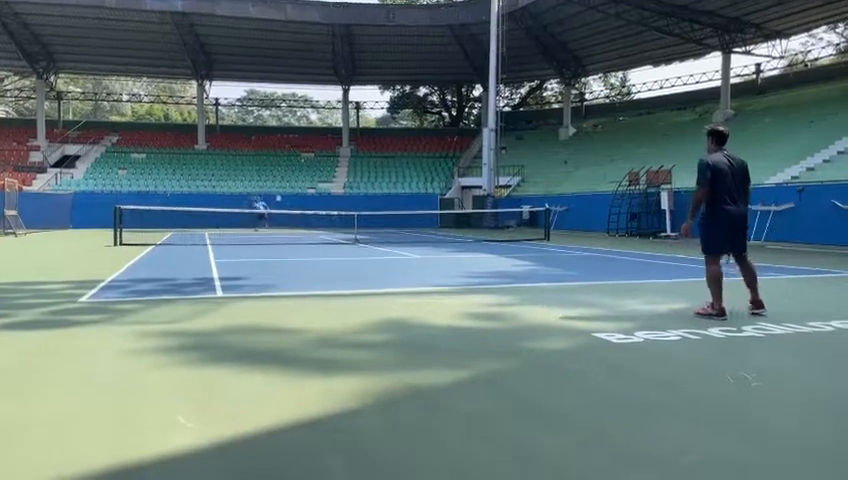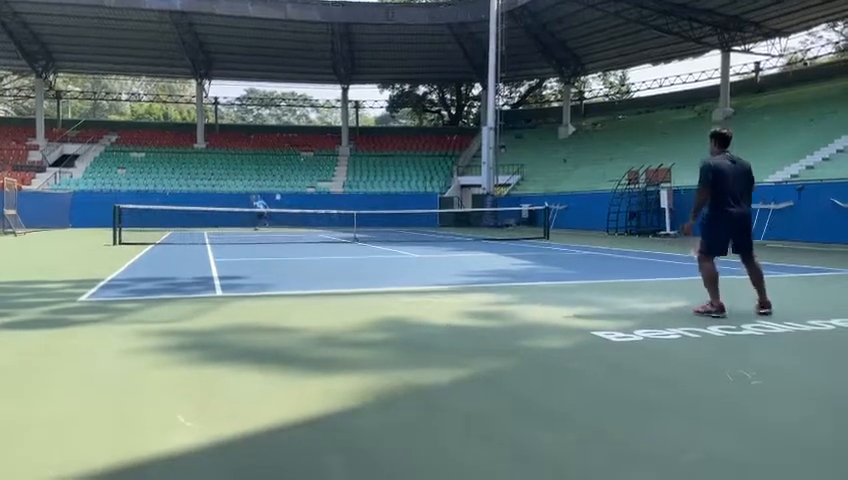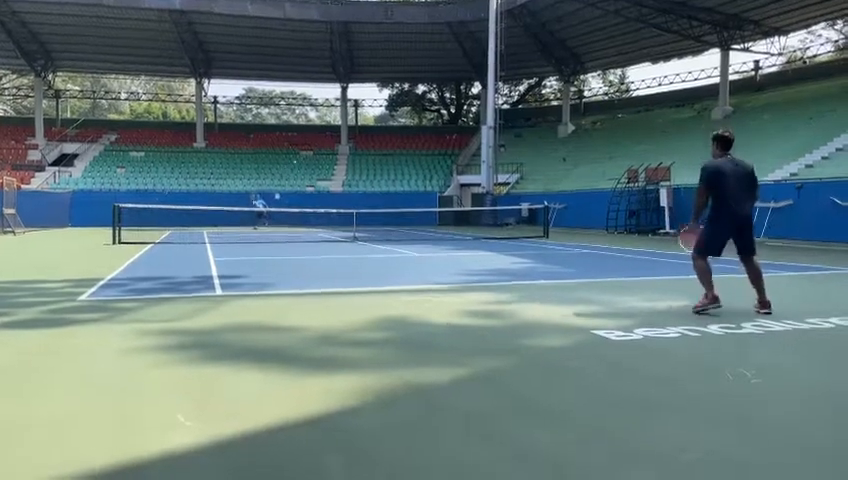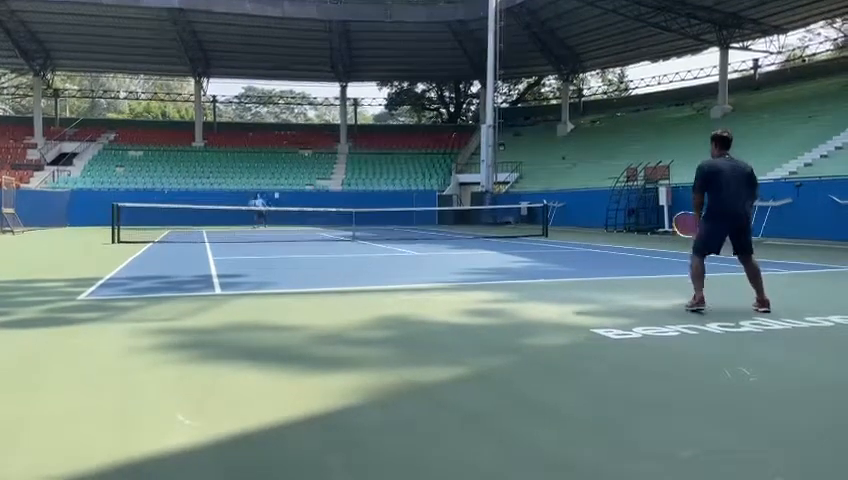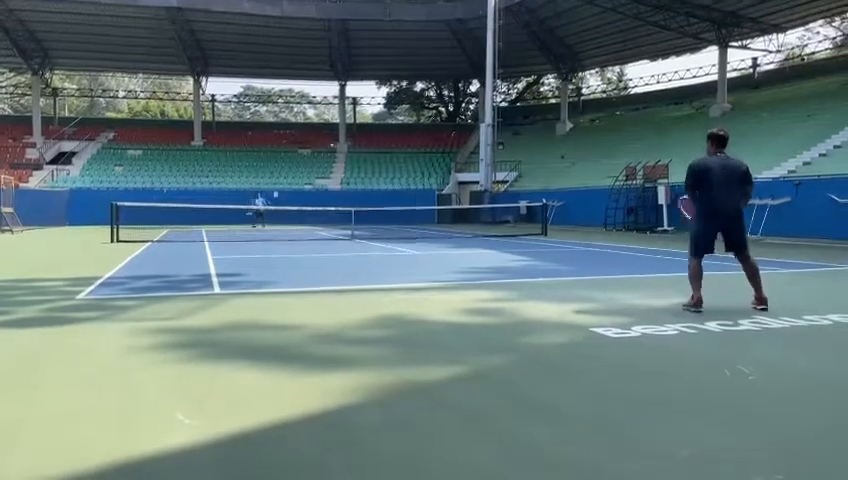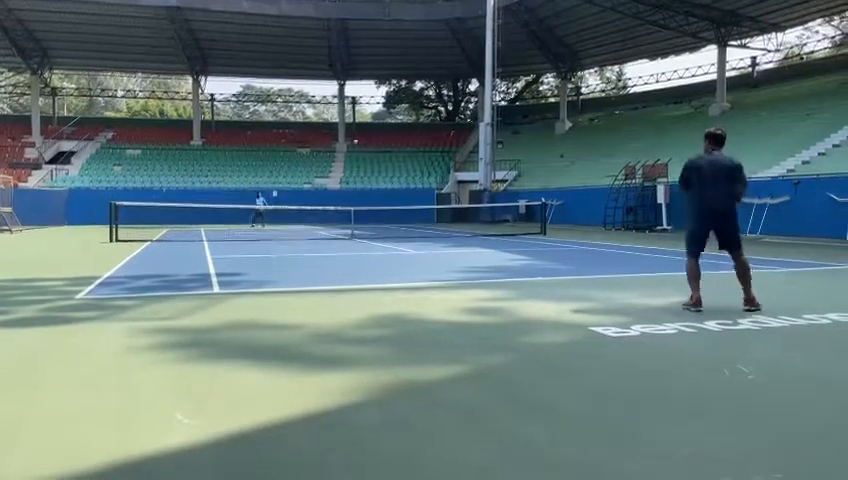
dt=0.1s
person 1, frame 1
left shoulder: (707, 162)
right shoulder: (741, 162)
left elbow: (702, 193)
right elbow: (747, 191)
left wrist: (690, 219)
left hip: (716, 217)
right hip: (738, 216)
left knee: (712, 260)
right knee: (742, 258)
left ankle: (717, 307)
right ankle: (756, 301)
person 1, frame 2
left shoulder: (709, 164)
right shoulder: (744, 165)
left elbow: (702, 195)
right elbow: (750, 192)
left wrist: (692, 219)
left hip: (719, 218)
right hip: (742, 218)
left knee: (705, 258)
right knee: (749, 259)
left ankle: (716, 304)
right ankle: (763, 302)
person 1, frame 3
left shoulder: (710, 167)
right shoulder: (747, 167)
left elbow: (702, 197)
right elbow: (754, 195)
left wrist: (694, 220)
left hip: (720, 219)
right hip: (744, 219)
left knee: (699, 255)
right knee: (749, 259)
left ankle: (710, 296)
right ankle: (763, 302)
person 1, frame 4
left shoulder: (705, 167)
right shoulder: (745, 167)
left elbow: (698, 197)
right elbow: (754, 195)
left wrist: (698, 217)
left hip: (715, 218)
right hip: (741, 218)
left knee: (697, 256)
right knee: (747, 258)
left ankle: (698, 297)
right ankle: (762, 300)
person 1, frame 5
left shoulder: (697, 165)
right shoulder: (740, 166)
left elbow: (690, 193)
right elbow: (748, 193)
left wrist: (698, 211)
left hip: (707, 216)
right hip: (733, 216)
left knee: (695, 257)
right knee: (745, 256)
left ankle: (696, 298)
right ankle: (760, 298)
person 1, frame 6
left shoulder: (692, 163)
right shoulder: (733, 163)
left elbow: (684, 188)
right elbow: (740, 191)
left hip: (699, 214)
right hip: (725, 213)
left knee: (693, 256)
right knee: (737, 254)
left ankle: (695, 298)
right ankle: (749, 298)
